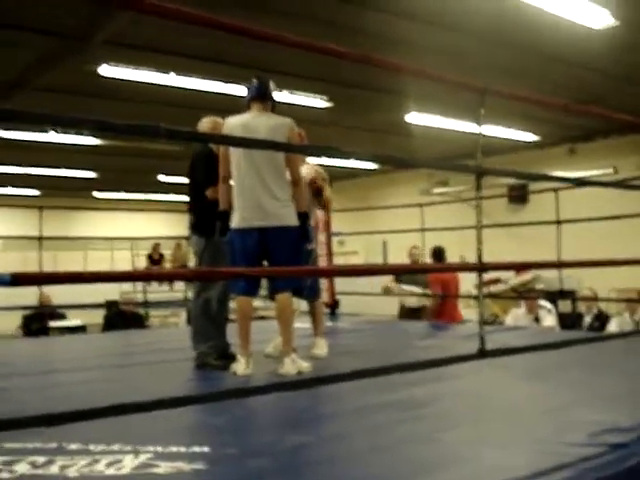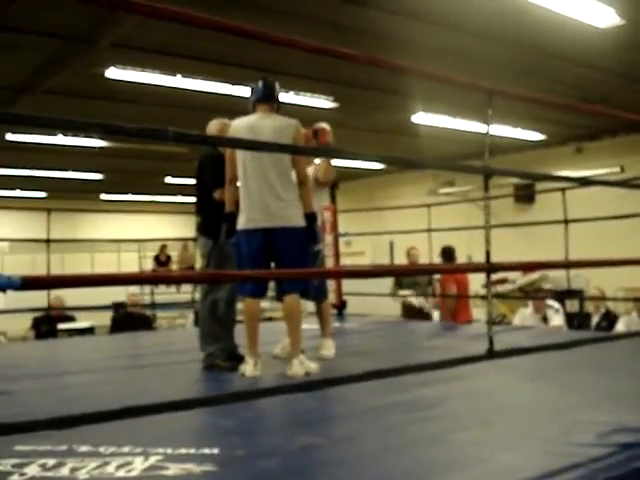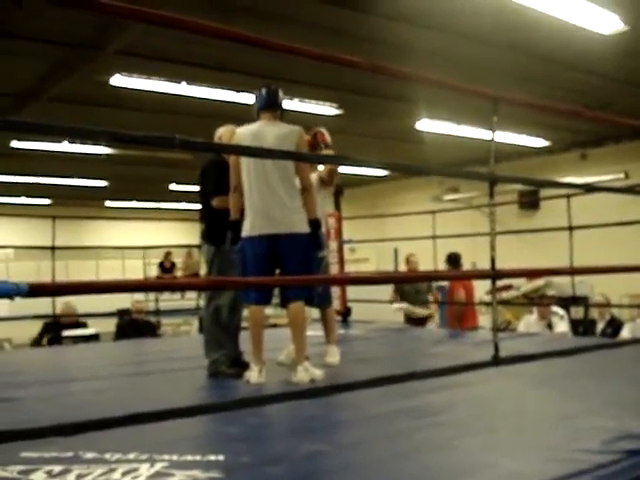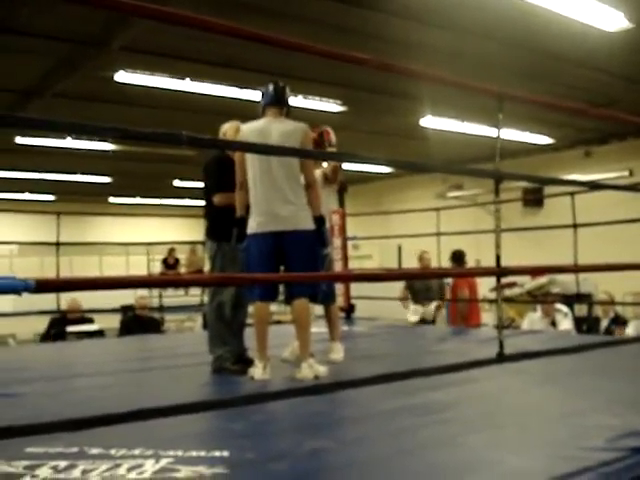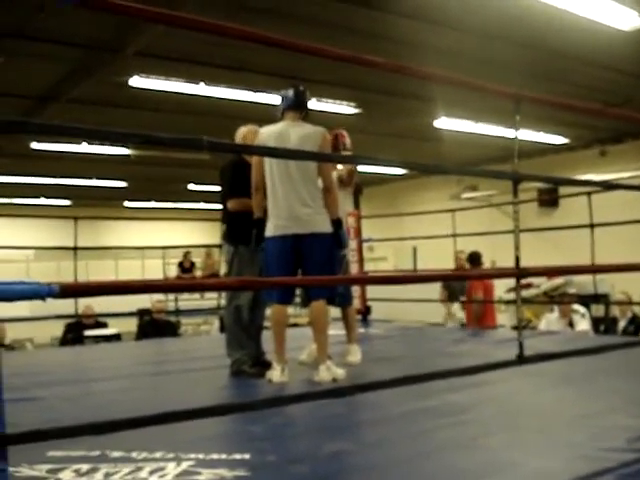
dt=0.3s
person 1, frame 1
left shoulder: (230, 126)
right shoulder: (286, 126)
left elbow: (224, 178)
right elbow: (296, 178)
left wrist: (223, 213)
right wrist: (303, 216)
left hip: (244, 219)
right hip: (281, 218)
left knee: (244, 289)
right knee: (283, 288)
left ankle: (243, 358)
right ankle: (288, 357)
person 1, frame 2
left shoulder: (235, 128)
right shoulder: (292, 127)
left elbow: (230, 180)
right elbow: (302, 178)
left wrist: (229, 216)
right wrist: (311, 217)
left hip: (250, 220)
right hip: (288, 219)
left knee: (251, 291)
right knee: (291, 289)
left ankle: (252, 359)
right ankle: (296, 358)
person 1, frame 3
left shoulder: (239, 135)
right shoulder: (295, 134)
left elbow: (235, 187)
right elbow: (306, 185)
left wrist: (234, 224)
right wrist: (315, 224)
left hip: (255, 227)
right hip: (292, 226)
left knee: (256, 298)
right knee: (295, 296)
left ankle: (257, 366)
right ankle: (301, 365)
person 1, frame 4
left shoulder: (245, 132)
right shoulder: (301, 131)
left elbow: (241, 184)
right elbow: (310, 182)
left wrist: (240, 221)
right wrist: (319, 221)
left hip: (260, 224)
right hip: (297, 223)
left knee: (261, 295)
right knee: (300, 293)
left ankle: (261, 363)
right ankle: (305, 362)
person 1, frame 5
left shoulder: (263, 135)
right shoulder: (319, 135)
left elbow: (257, 187)
right elbow: (328, 186)
left wrist: (258, 222)
right wrist: (337, 224)
left hip: (278, 227)
right hip: (314, 225)
left knee: (279, 298)
right knee: (317, 295)
left ankle: (279, 365)
right ankle: (323, 364)
person 2, frame 1
left shoulder: (212, 157)
right shoulder: (205, 155)
right elbow: (212, 191)
left hip: (216, 230)
right hip: (208, 232)
left knee: (220, 291)
right knee: (208, 291)
left ankle: (218, 347)
right ankle: (205, 351)
person 2, frame 2
left shoulder: (220, 159)
right shoulder: (213, 157)
right elbow: (219, 193)
left hip: (225, 232)
right hip: (215, 233)
left knee: (227, 293)
right knee: (215, 293)
left ankle: (226, 348)
right ankle: (212, 353)
person 2, frame 3
left shoulder: (230, 167)
right shoulder: (215, 164)
right elbow: (218, 200)
left hip: (231, 239)
right hip: (219, 240)
left knee: (233, 301)
right knee: (219, 300)
left ankle: (231, 355)
right ankle: (217, 360)
person 2, frame 4
left shoulder: (239, 166)
right shoulder: (217, 162)
right elbow: (219, 197)
right hip: (223, 238)
left knee: (239, 298)
right knee: (223, 297)
left ankle: (236, 352)
right ankle: (222, 356)
person 2, frame 5
right shoulder: (234, 166)
right elbow: (233, 203)
left hip: (257, 241)
right hip: (240, 242)
left knee: (257, 301)
right knee: (240, 301)
left ankle: (254, 355)
right ankle: (240, 359)
person 3, frame 1
left shoulder: (314, 171)
left elbow: (326, 204)
left wrist: (319, 190)
left knee: (311, 291)
left ankle: (319, 338)
right ankle: (283, 338)
person 3, frame 2
left shoulder: (317, 170)
left elbow: (327, 177)
left wrist: (325, 149)
left knee: (318, 291)
left ankle: (327, 338)
right ankle: (291, 338)
person 3, frame 3
left shoulder: (322, 177)
left elbow: (332, 168)
left wrist: (326, 146)
left knee: (323, 298)
left ankle: (332, 345)
right ankle: (296, 345)
person 3, frame 4
left shoulder: (326, 175)
left elbow: (335, 165)
left wrist: (330, 145)
left knee: (327, 295)
left ankle: (335, 342)
right ankle: (300, 342)
person 3, frame 5
left shoulder: (341, 178)
left elbow: (351, 168)
left wrist: (345, 148)
left knee: (344, 297)
left ankle: (352, 344)
right ankle: (317, 344)
